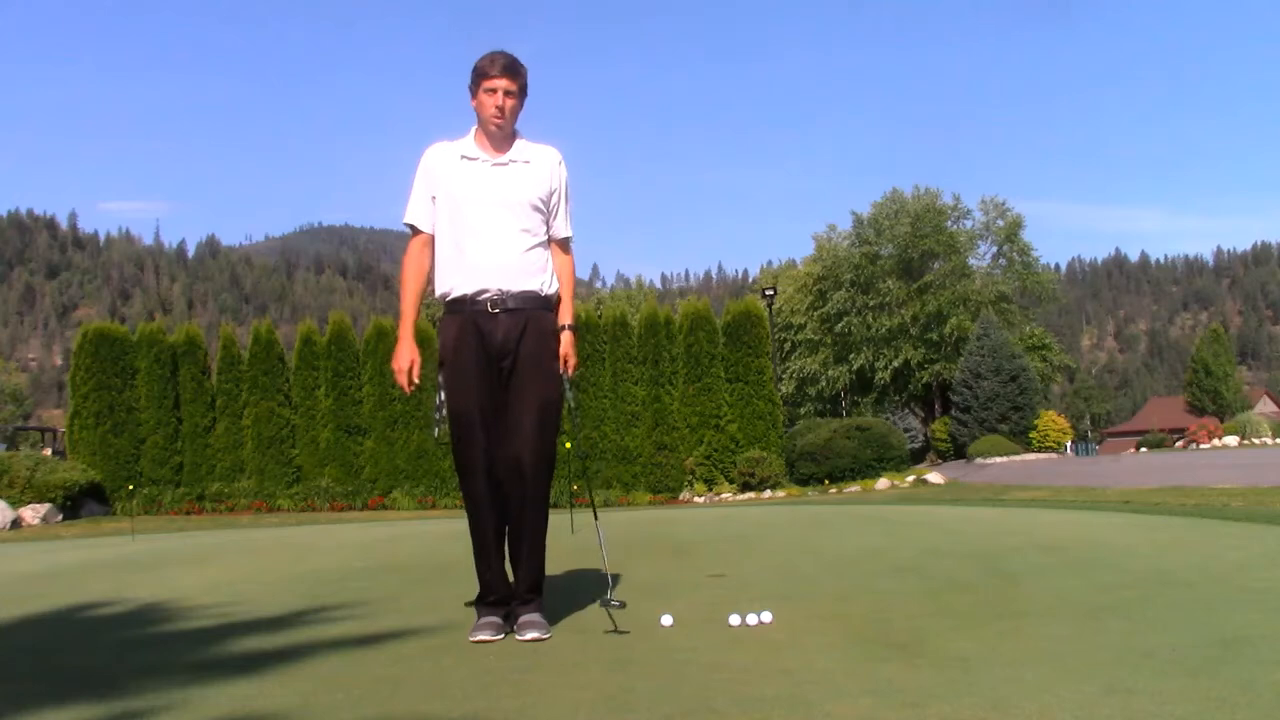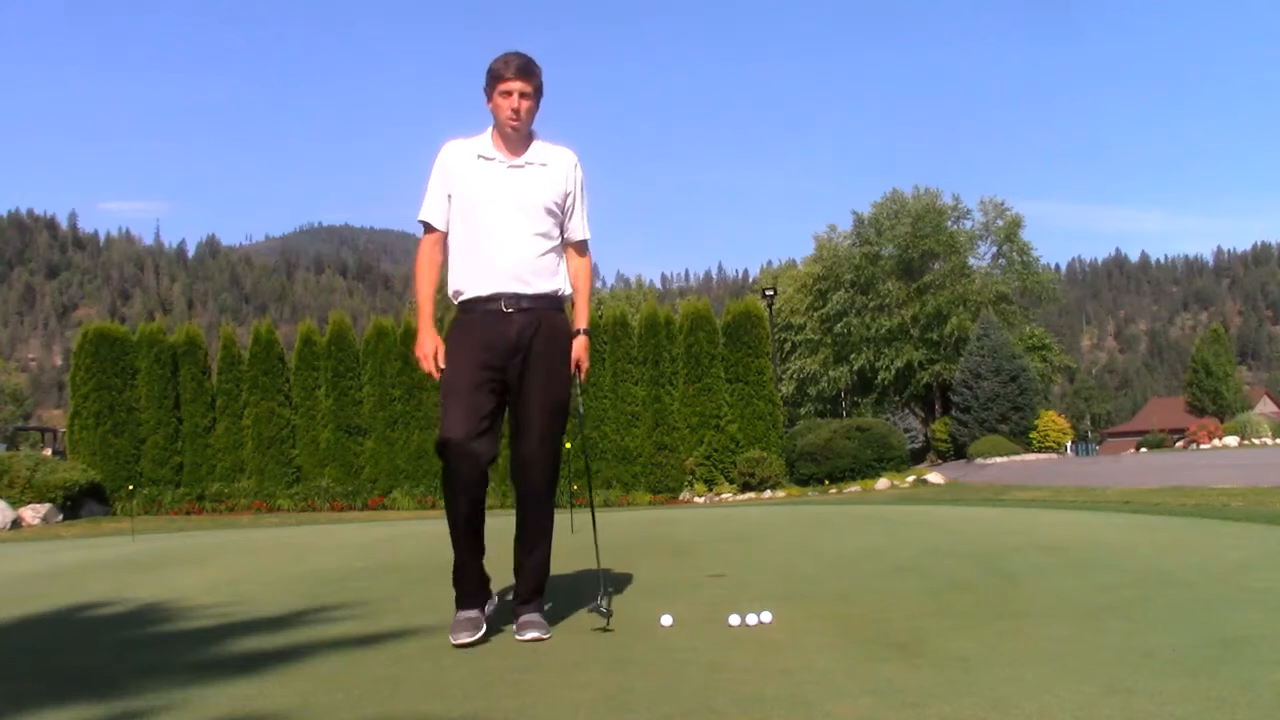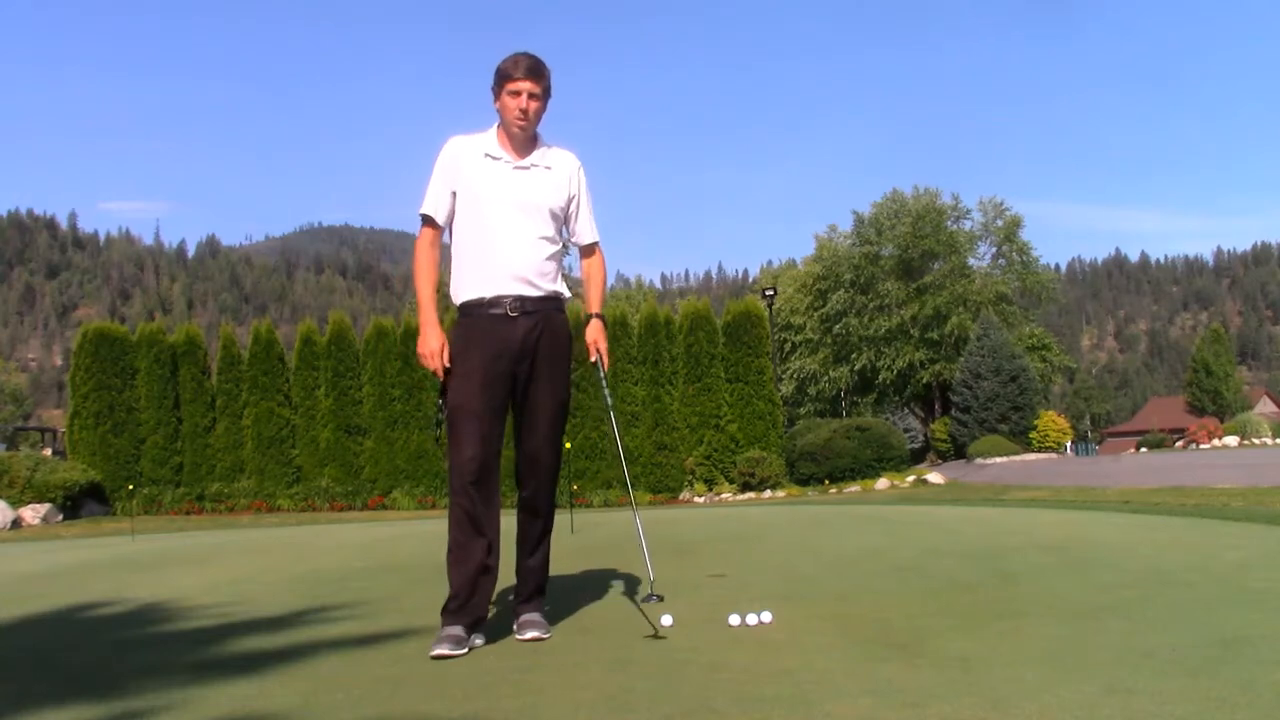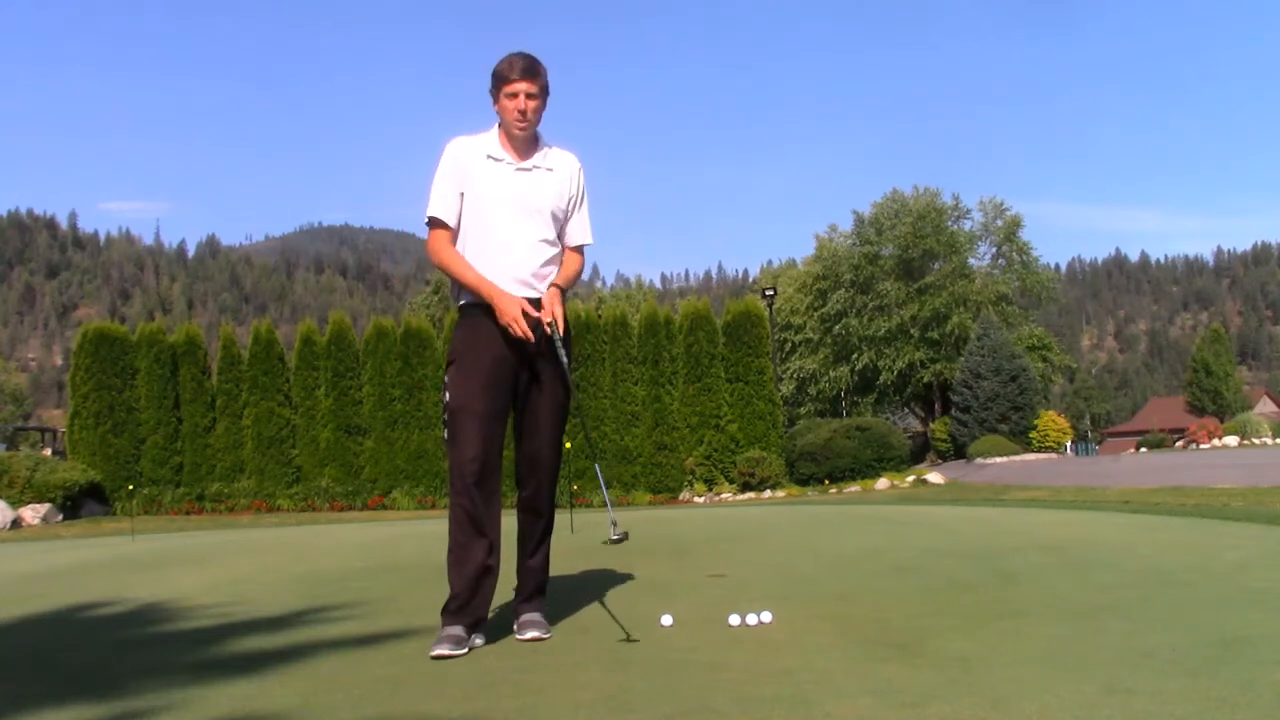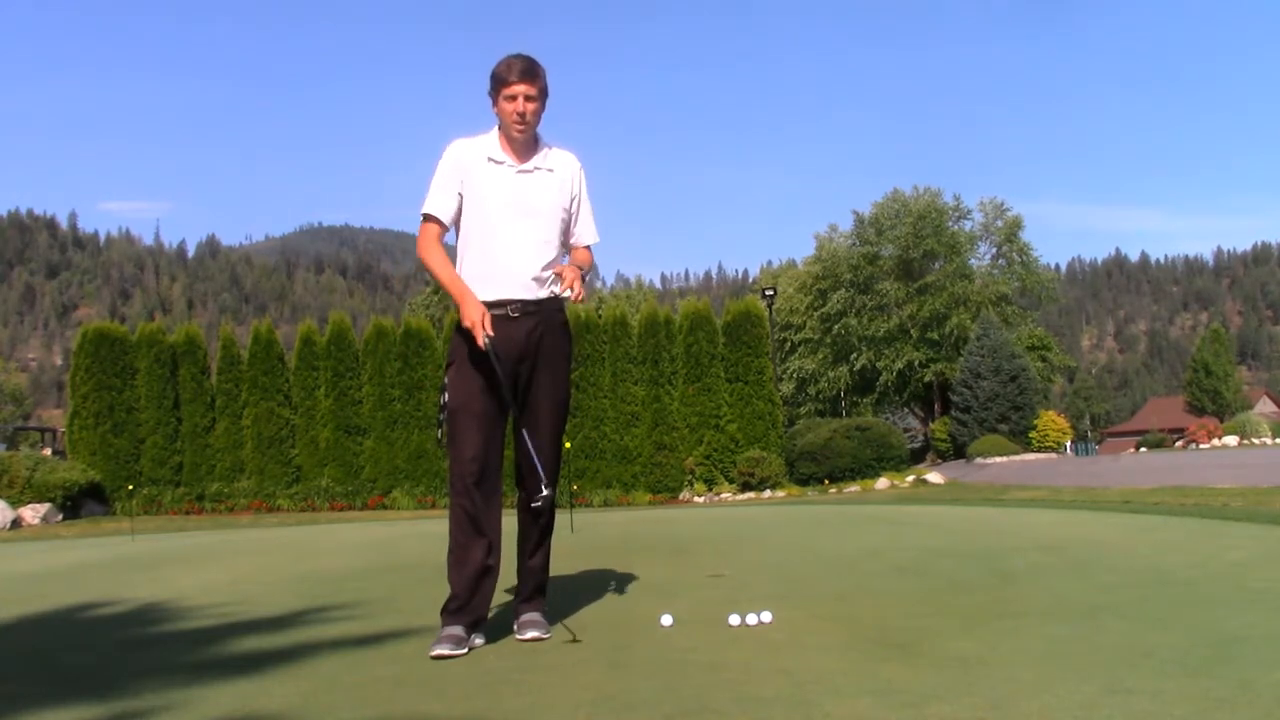
dt=0.4s
person 1, frame 1
left shoulder: (548, 162)
right shoulder: (438, 159)
left elbow: (561, 250)
right elbow: (420, 247)
left wrist: (567, 327)
right wrist: (405, 335)
left hip: (532, 321)
right hip: (466, 322)
left knee: (529, 460)
right knee: (477, 466)
left ankle: (529, 601)
right ankle: (492, 601)
person 1, frame 2
left shoulder: (563, 164)
right shoulder: (454, 157)
left elbow: (577, 253)
right elbow: (432, 243)
left wrist: (581, 330)
right wrist: (425, 326)
left hip: (543, 322)
right hip: (476, 321)
left knee: (537, 465)
right knee: (459, 443)
left ankle: (529, 600)
right ankle: (470, 594)
person 1, frame 3
left shoulder: (567, 167)
right shoulder: (459, 153)
left elbow: (590, 251)
right elbow: (428, 239)
left wrist: (595, 318)
right wrist: (428, 321)
left hip: (545, 324)
right hip: (479, 323)
left knee: (539, 466)
right knee: (472, 467)
left ankle: (530, 601)
right ankle: (463, 615)
person 1, frame 4
left shoulder: (566, 166)
right shoulder: (462, 153)
right elbow: (438, 242)
left wrist: (556, 289)
right wrist: (498, 296)
left hip: (544, 326)
right hip: (483, 323)
left knee: (540, 466)
right knee: (472, 466)
left ankle: (530, 602)
right ankle: (464, 614)
person 1, frame 5
left shoulder: (567, 166)
right shoulder: (462, 156)
left elbow: (583, 247)
right elbow: (428, 239)
left wrist: (575, 270)
right wrist: (465, 298)
left hip: (545, 325)
right hip: (479, 324)
left knee: (540, 466)
right knee: (472, 465)
left ankle: (531, 602)
right ankle: (463, 614)
